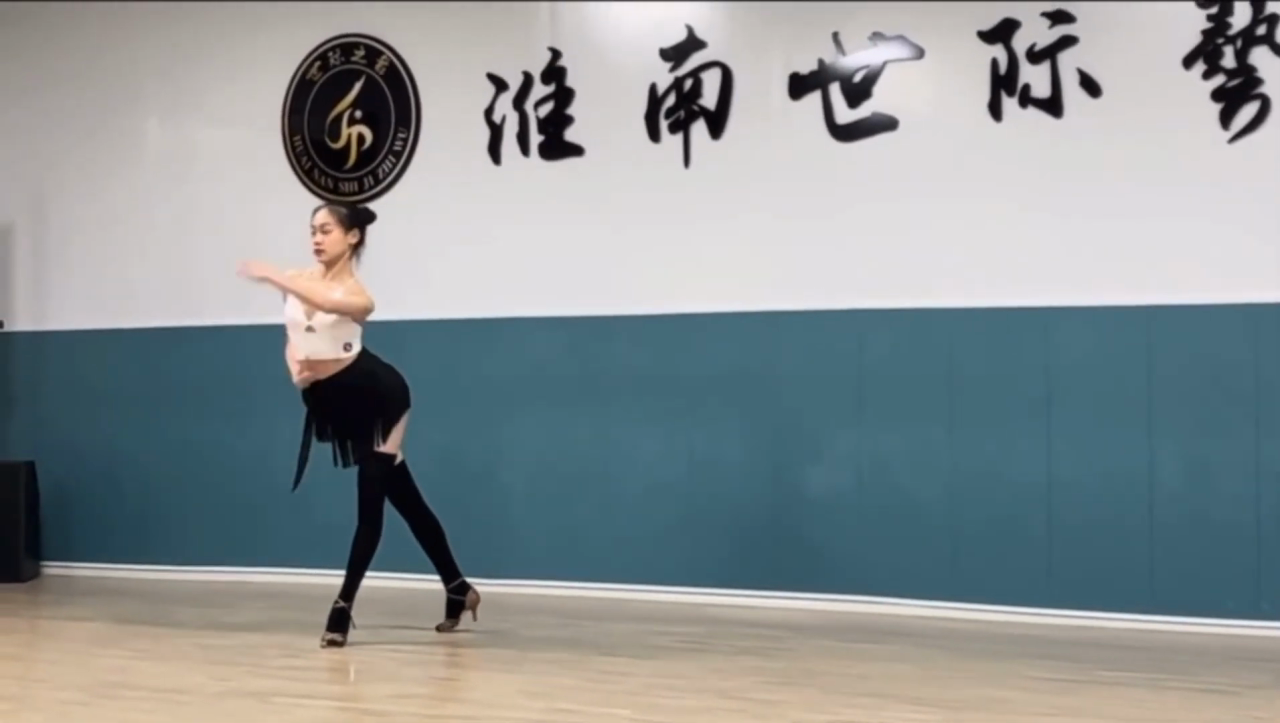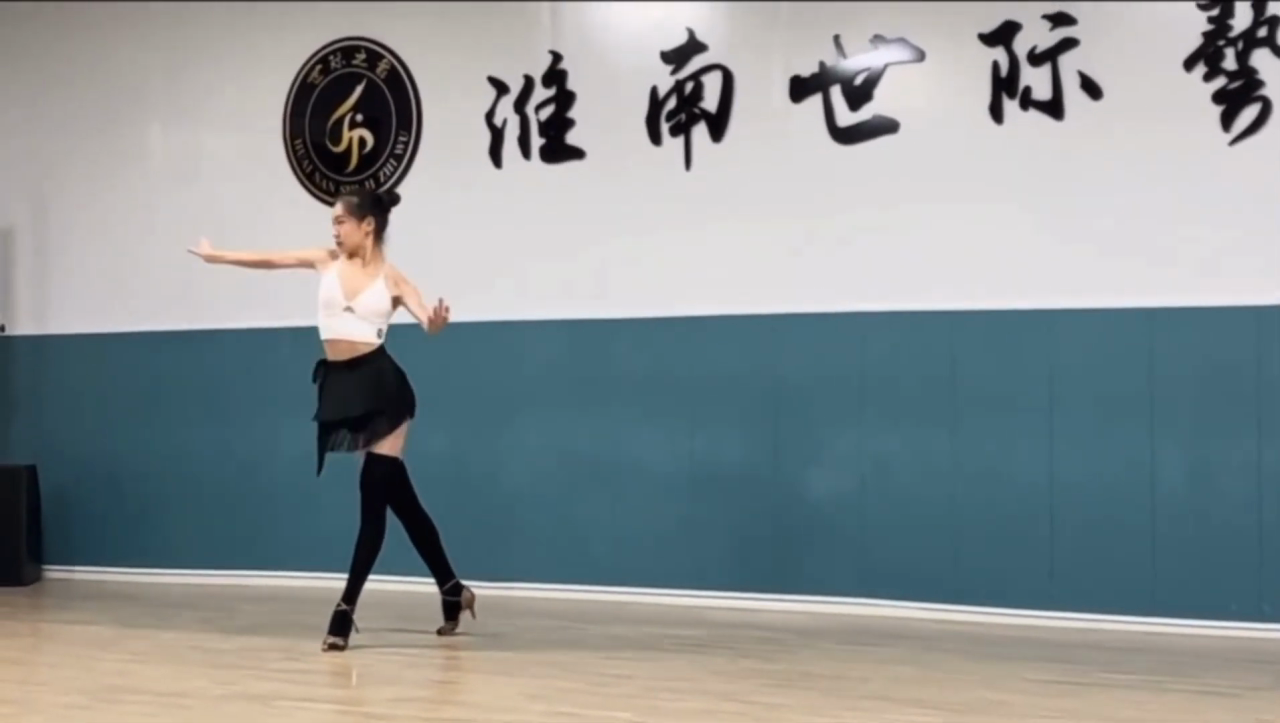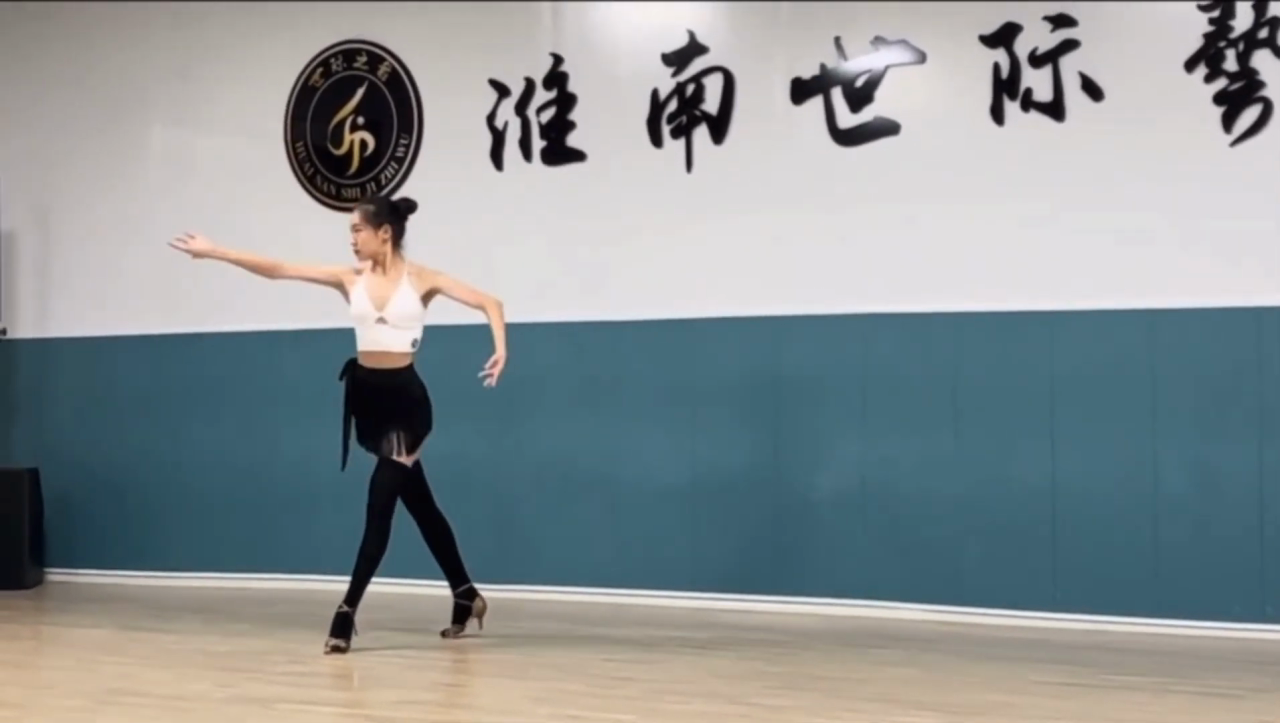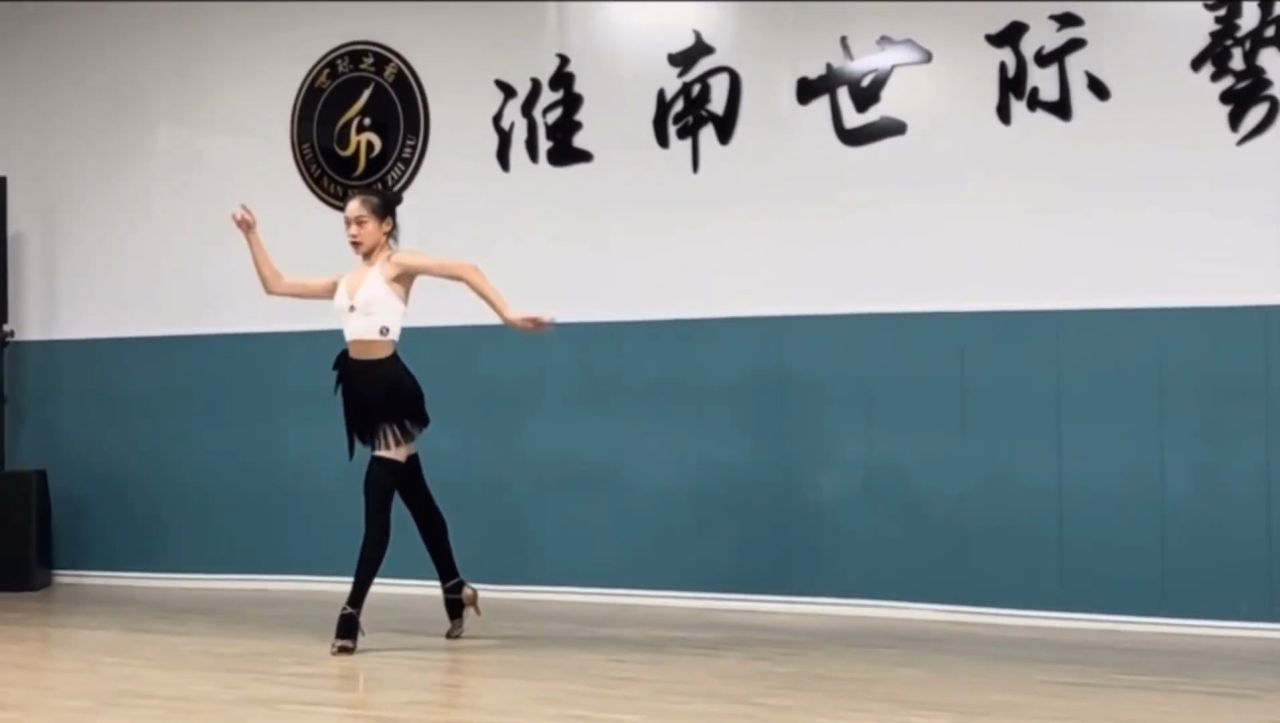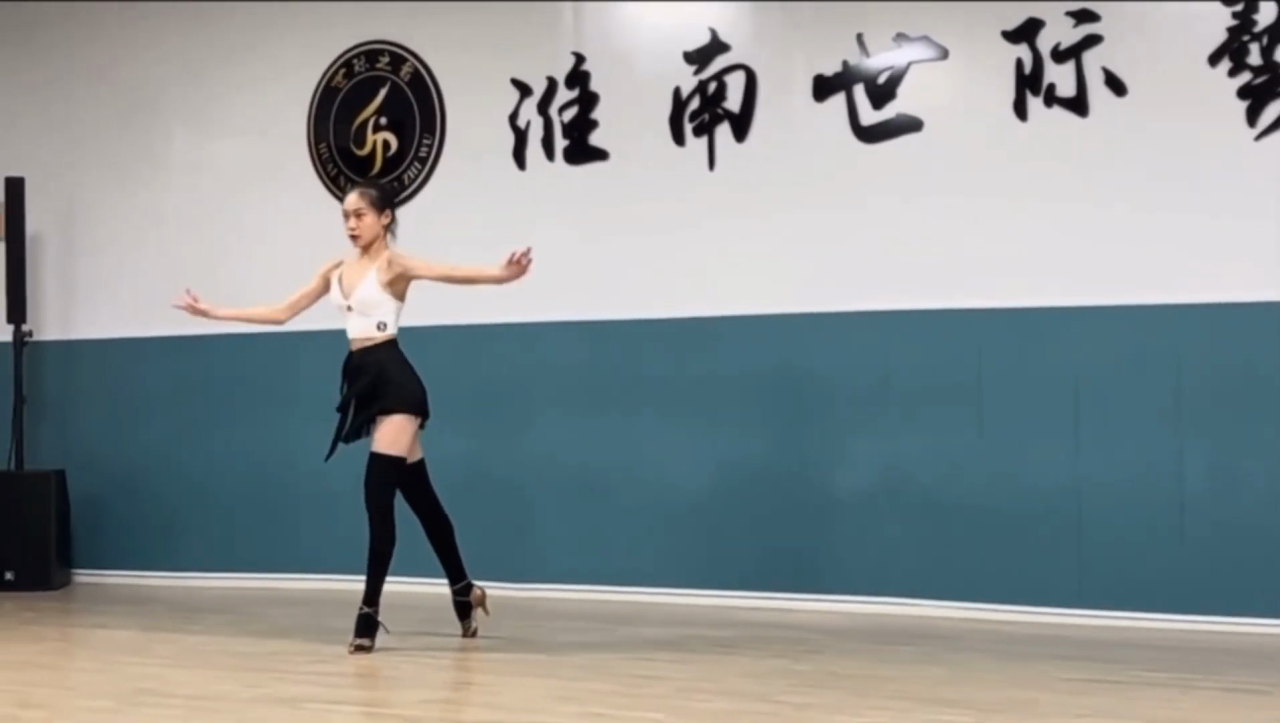
dt=0.4s
person 1, frame 1
left shoulder: (357, 298)
right shoulder: (296, 281)
left elbow: (325, 304)
right elbow: (294, 338)
left wrist: (273, 278)
right wrist: (298, 371)
left hip: (375, 392)
right hip: (331, 398)
left knee: (372, 496)
right knee: (401, 495)
left ankle: (342, 606)
right ankle: (457, 587)
person 1, frame 2
left shoulder: (392, 279)
right shoulder: (327, 260)
left elbow: (429, 320)
right elbow: (270, 259)
left wrist: (435, 318)
right wrist: (216, 255)
left hip: (381, 383)
right hip: (341, 383)
left knee: (375, 497)
right knee: (398, 495)
left ankle: (347, 609)
right ankle: (453, 589)
person 1, frame 3
left shoulder: (420, 279)
right shoulder: (350, 279)
left elbow: (489, 303)
right elbow: (278, 269)
left wrist: (500, 350)
right wrist: (214, 251)
left hip: (405, 396)
right hip: (366, 393)
left knee: (379, 504)
right knee: (419, 503)
left ankle: (347, 612)
right ankle: (466, 595)
person 1, frame 4
left shoulder: (398, 265)
right shoulder: (346, 280)
left elbow: (464, 270)
right elbow: (277, 284)
left wrist: (508, 315)
right wrist: (252, 236)
left hip: (390, 385)
right hip: (361, 386)
left knee: (376, 500)
right knee: (415, 495)
left ankle: (352, 612)
right ankle: (455, 588)
person 1, frame 5
left shoulder: (394, 265)
right shoulder: (340, 268)
left elbow: (444, 273)
right elbow: (281, 312)
left wrist: (499, 275)
right wrist: (213, 312)
left hip: (394, 383)
right hip: (365, 384)
left knee: (378, 496)
right knee: (420, 496)
left ankle: (369, 612)
right ankle: (464, 590)
